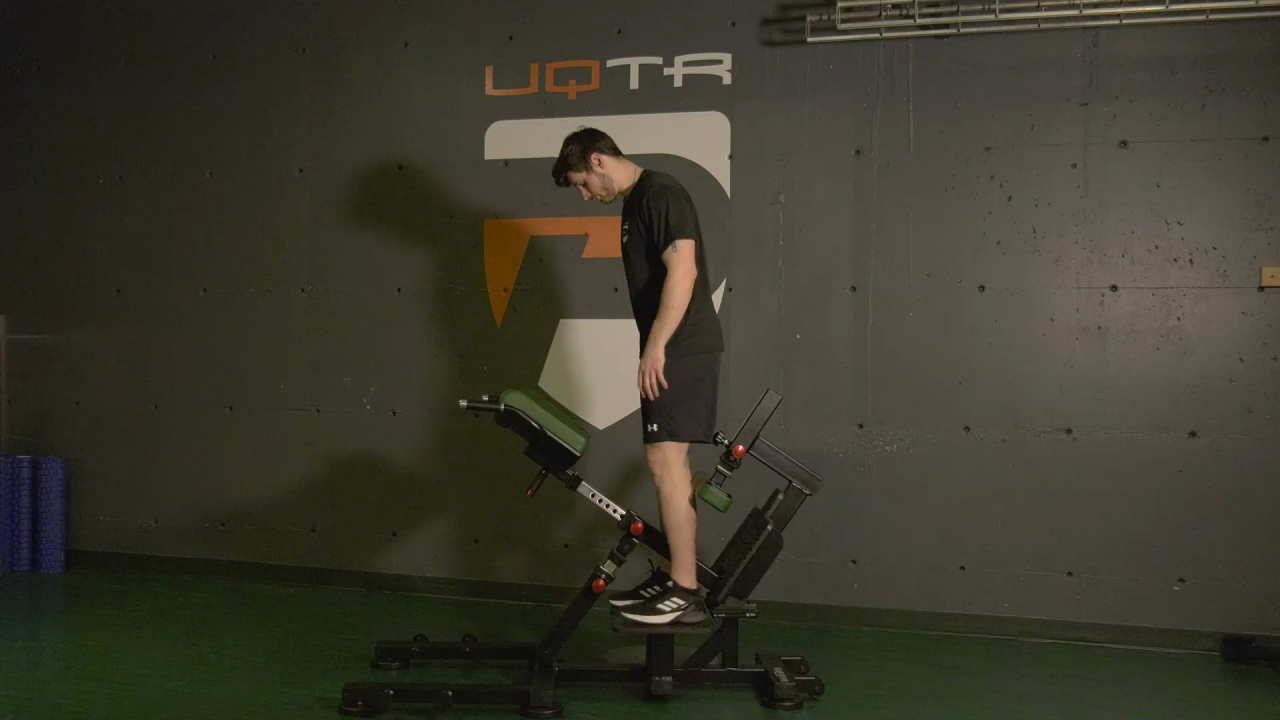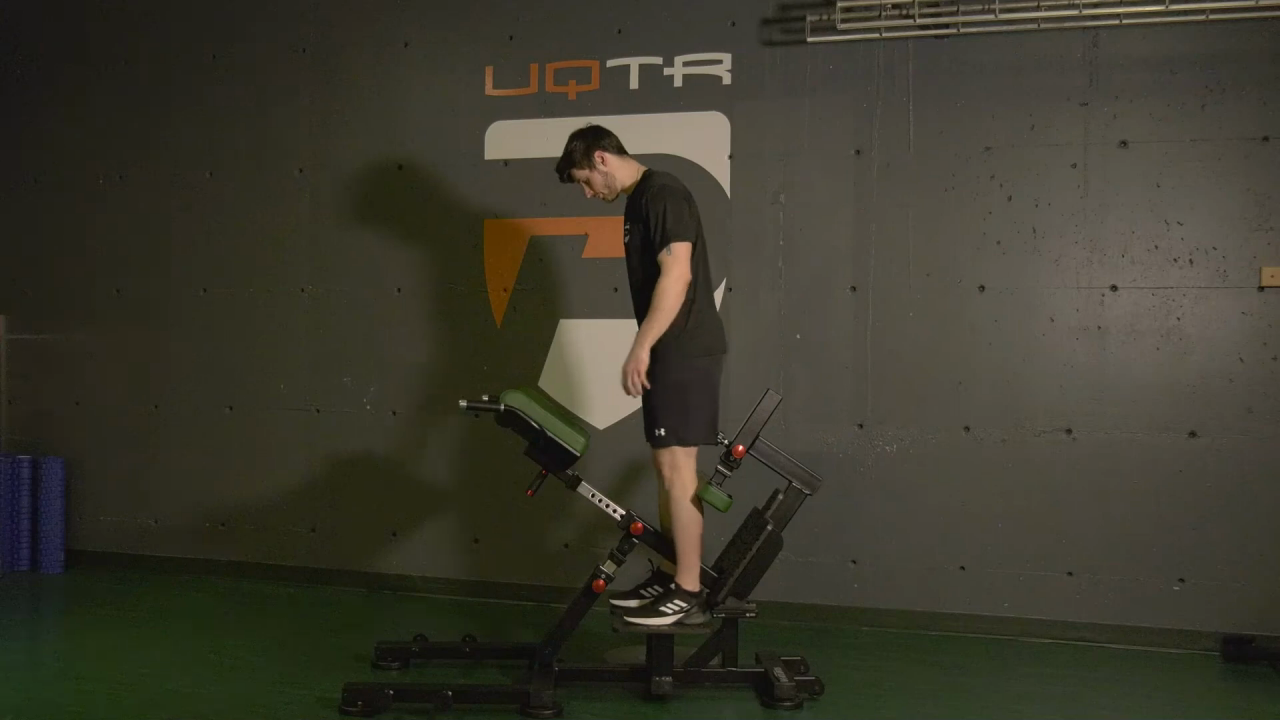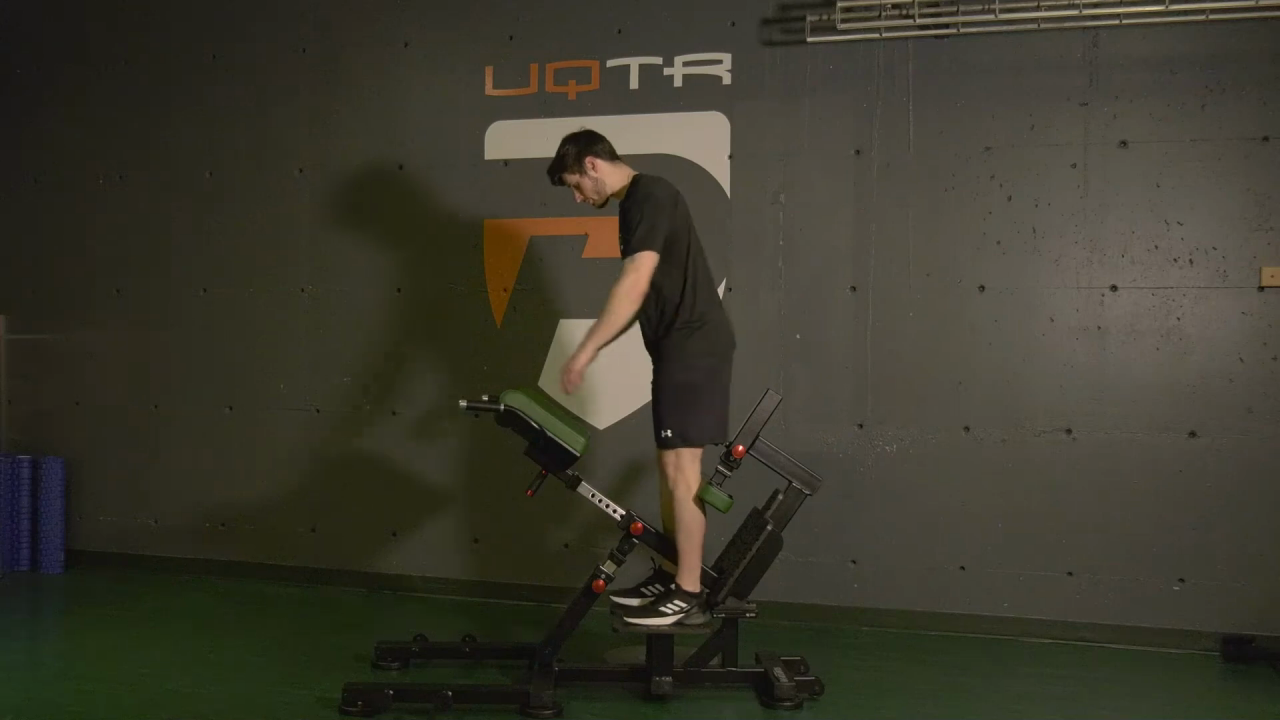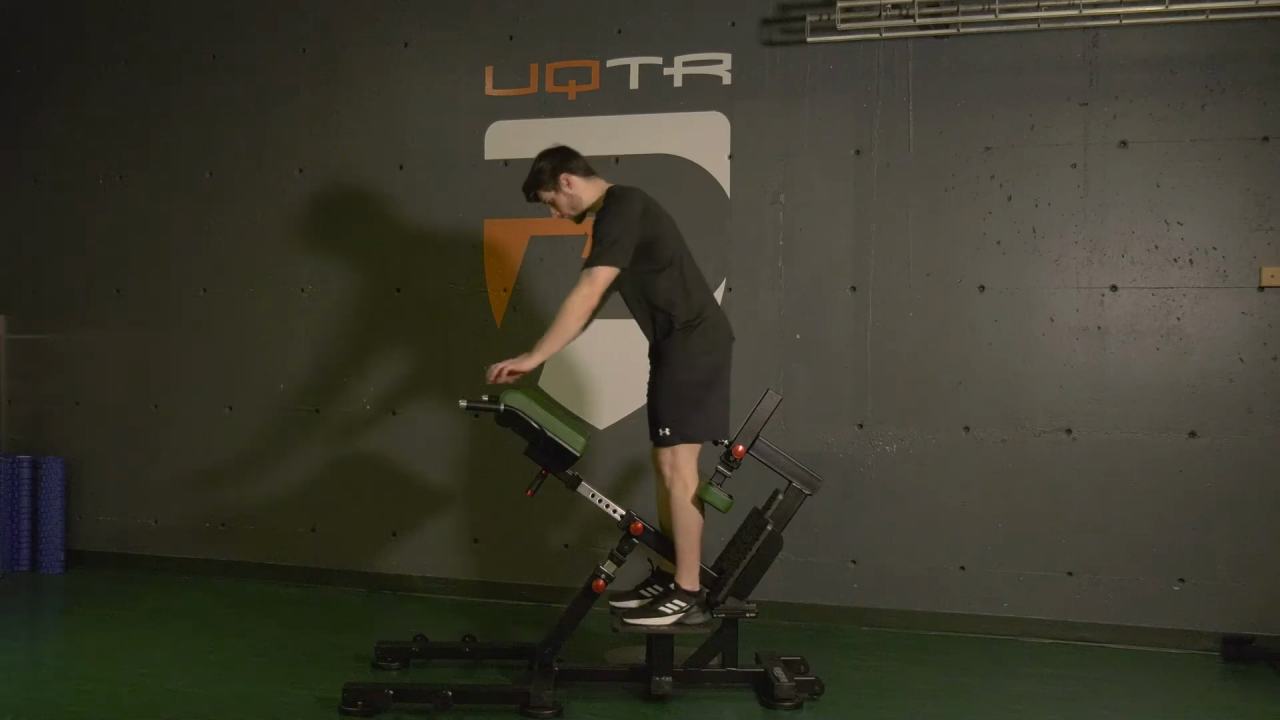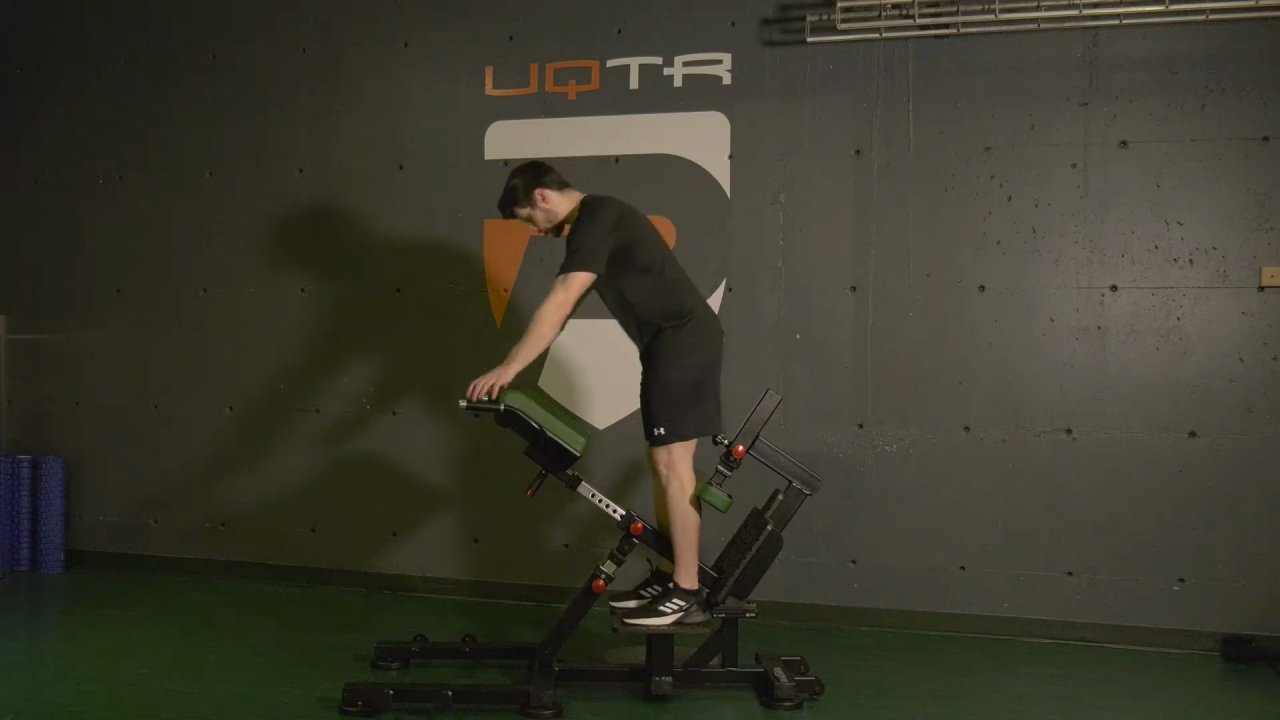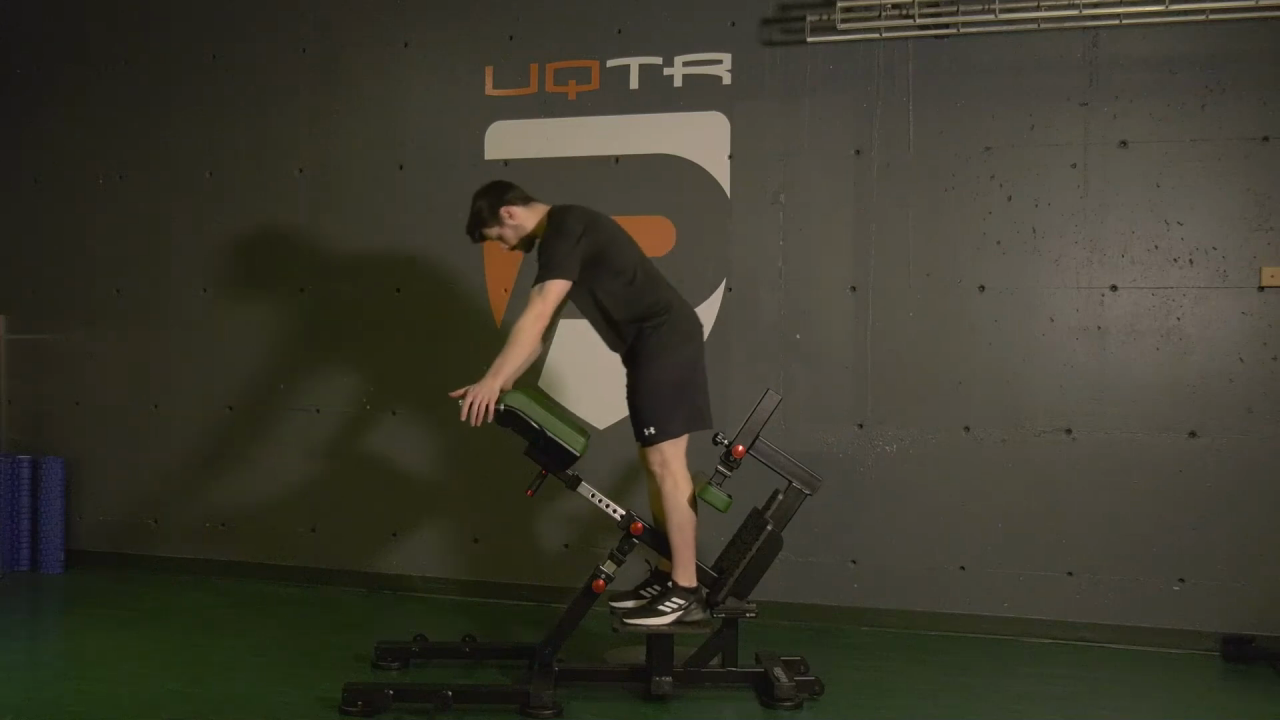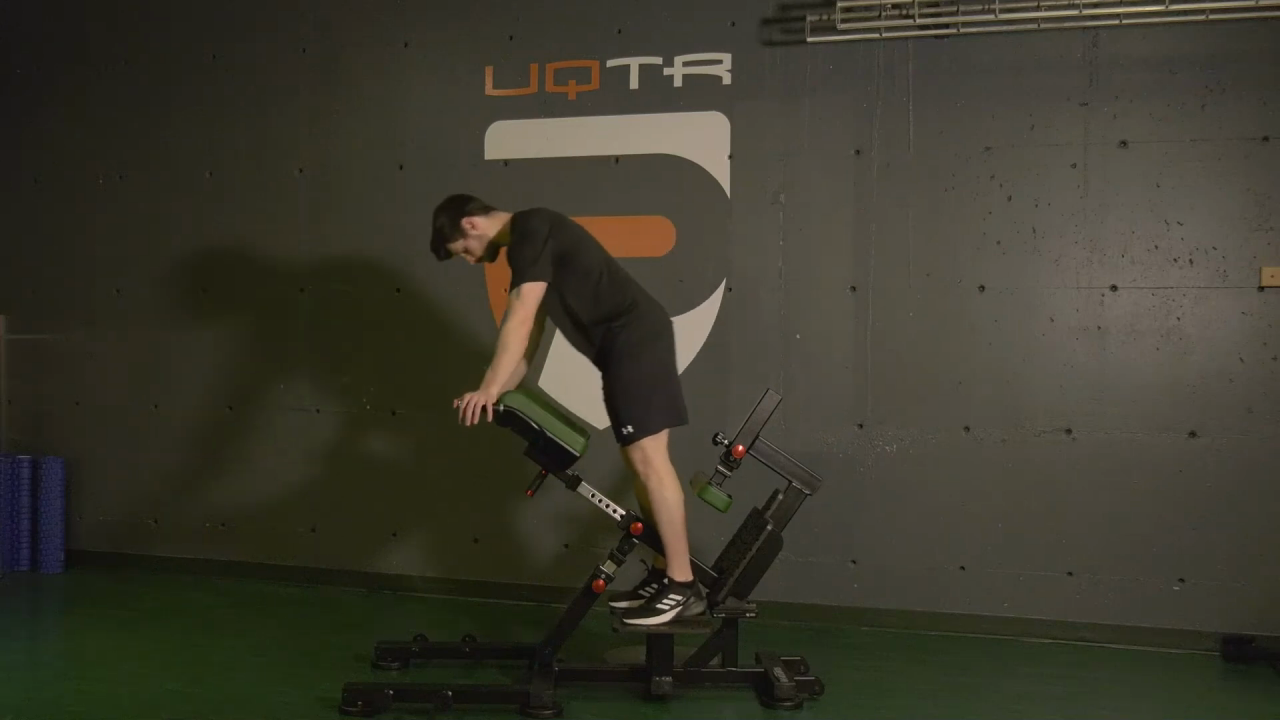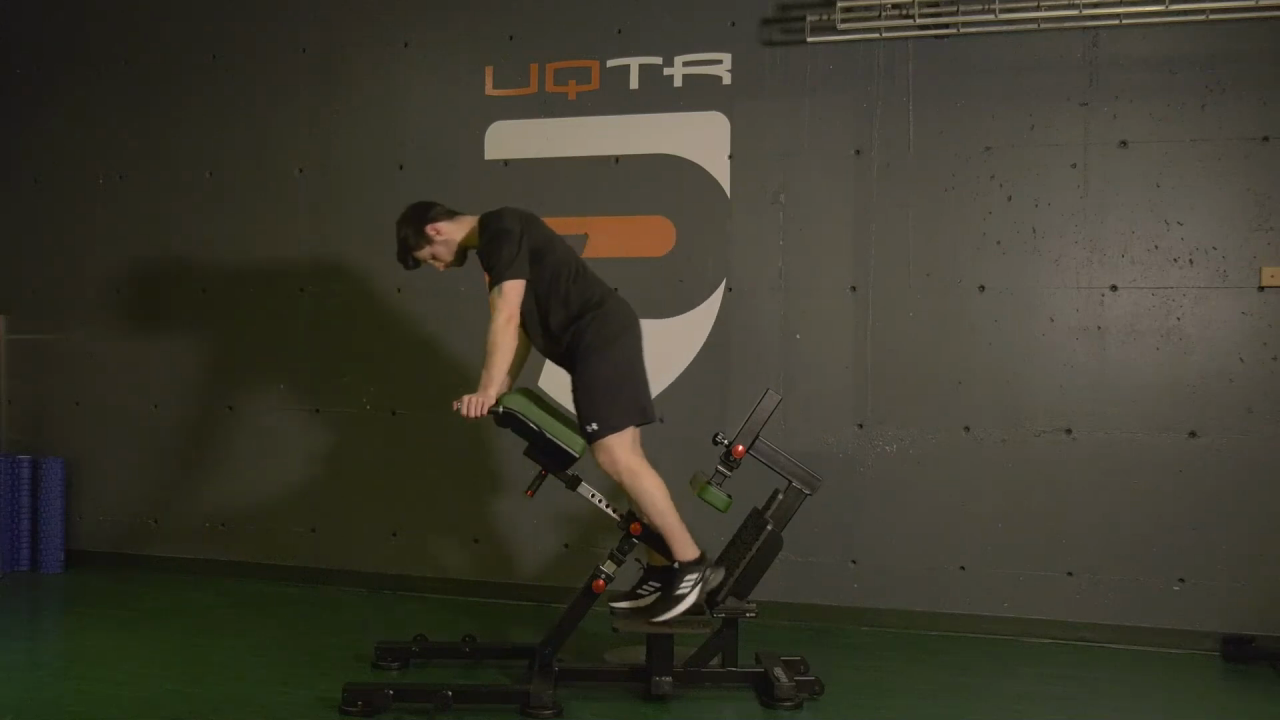
dt=0.2s
person 1, frame 1
left shoulder: (660, 193)
right shoulder: (635, 202)
left elbow: (683, 271)
left wrist: (655, 347)
left hip: (682, 350)
right hip: (669, 350)
left knee: (665, 461)
right knee: (668, 462)
left ankle: (685, 591)
right ankle: (670, 576)
person 1, frame 2
left shoulder: (662, 193)
right shoulder: (639, 200)
left elbow: (676, 274)
left wrist: (641, 347)
right wrist: (648, 348)
left hip: (685, 349)
right hip: (670, 350)
left knee: (674, 464)
right knee: (668, 463)
left ankle: (689, 594)
right ankle: (670, 577)
person 1, frame 3
left shoulder: (648, 197)
right shoulder: (636, 201)
left elbow: (633, 285)
right elbow: (643, 289)
left wrist: (586, 351)
right wrist: (601, 345)
left hip: (693, 347)
right hip: (680, 347)
left knee: (679, 465)
right knee: (672, 465)
left ankle: (689, 595)
right ankle: (669, 576)
person 1, frame 4
left shoulder: (621, 210)
right shoulder: (617, 210)
left elbow: (585, 297)
right elbow: (592, 302)
left wrist: (532, 359)
right wrist: (538, 357)
left hip: (694, 343)
right hip: (679, 343)
left knee: (677, 464)
right knee: (668, 463)
left ankle: (688, 594)
right ankle: (670, 575)
person 1, frame 5
left shoulder: (596, 220)
right shoulder: (594, 220)
left elbow: (558, 306)
right elbow: (562, 311)
left wrist: (508, 370)
right wrist: (512, 368)
left hip: (683, 341)
right hip: (670, 342)
left knee: (671, 463)
right knee: (663, 464)
left ankle: (687, 592)
right ankle: (668, 575)
person 1, frame 6
left shoulder: (565, 229)
right shoulder: (562, 232)
left elbow: (536, 317)
right elbow: (540, 329)
left wrist: (490, 383)
right wrist: (501, 384)
left hip: (665, 340)
right hip: (652, 344)
left knee: (664, 462)
right knee: (656, 463)
left ankle: (685, 591)
right ankle: (667, 575)
person 1, frame 7
left shoulder: (530, 231)
right shoulder: (528, 241)
left elbow: (519, 320)
right elbow: (530, 332)
left wrist: (488, 390)
right wrist: (501, 392)
left hip: (636, 339)
right hip: (627, 344)
left knee: (647, 459)
right knee: (642, 461)
left ankle: (682, 586)
right ankle: (664, 575)
person 1, frame 8
left shoulder: (501, 230)
right shoulder: (496, 242)
left elbow: (506, 319)
right elbow: (519, 329)
left wrist: (488, 390)
right wrist: (499, 393)
left hip: (603, 337)
right hip: (600, 342)
left knee: (615, 456)
right knee: (623, 456)
left ankle: (691, 564)
right ankle: (660, 572)
